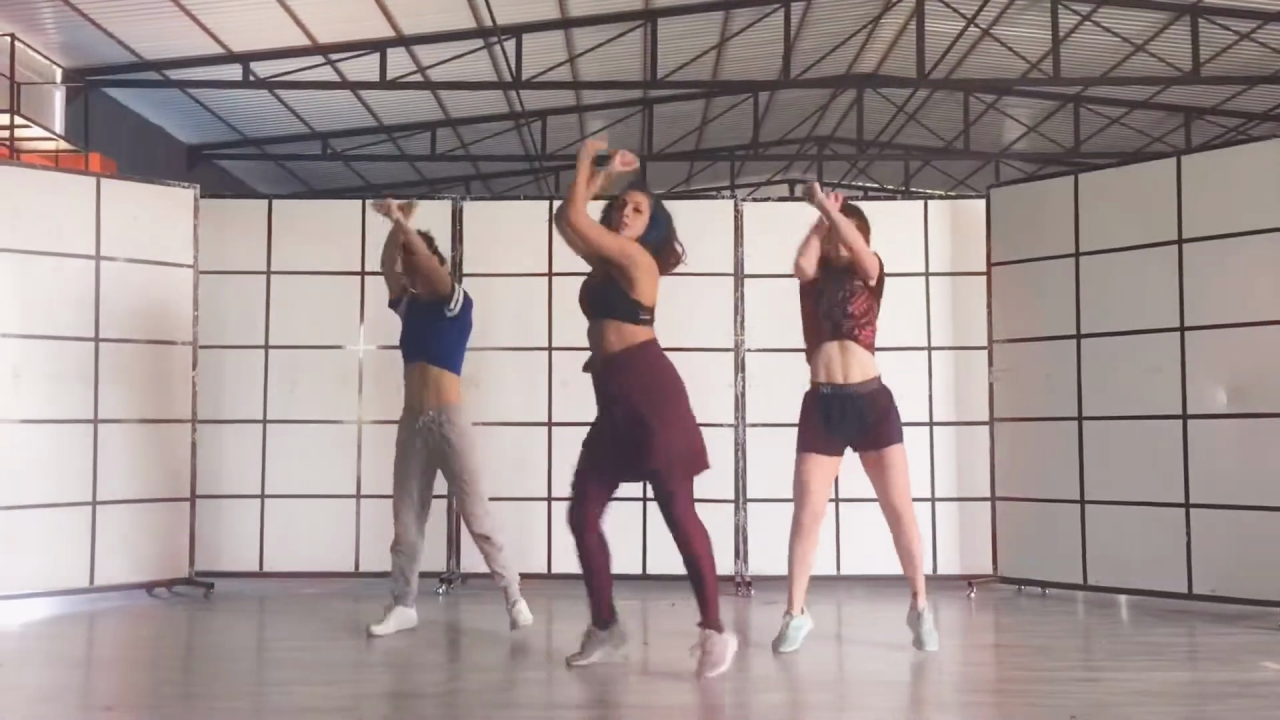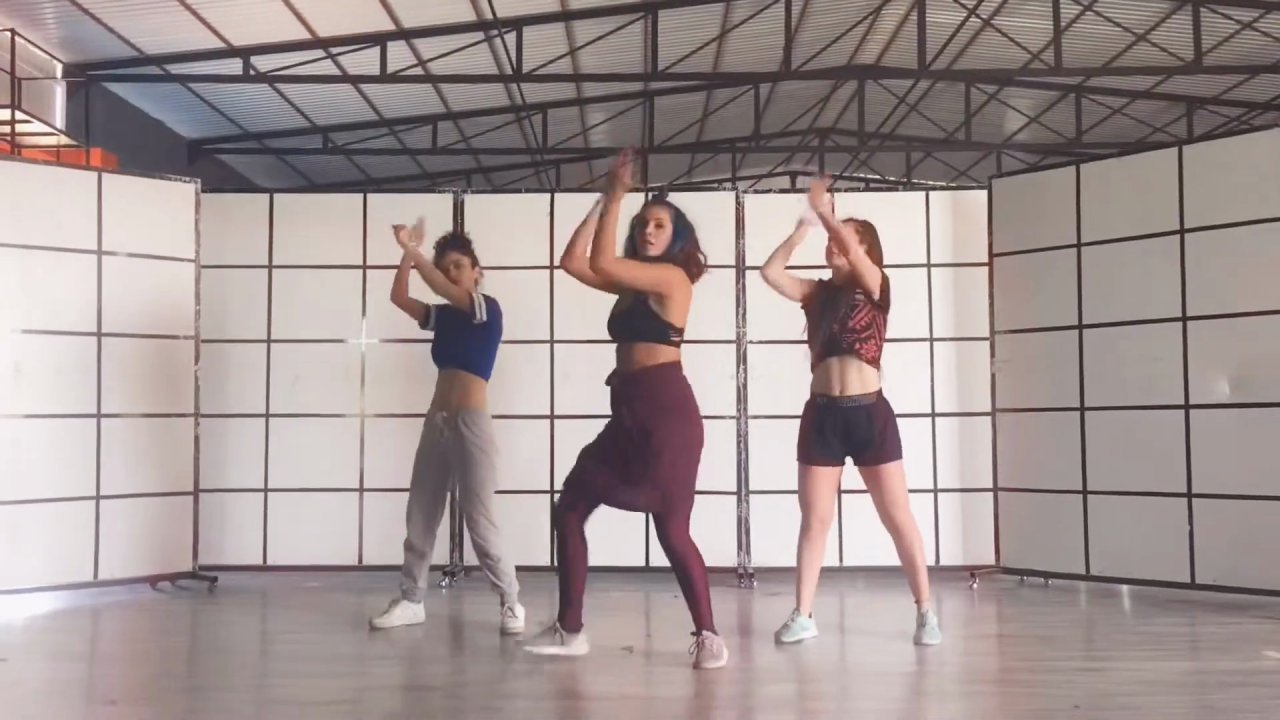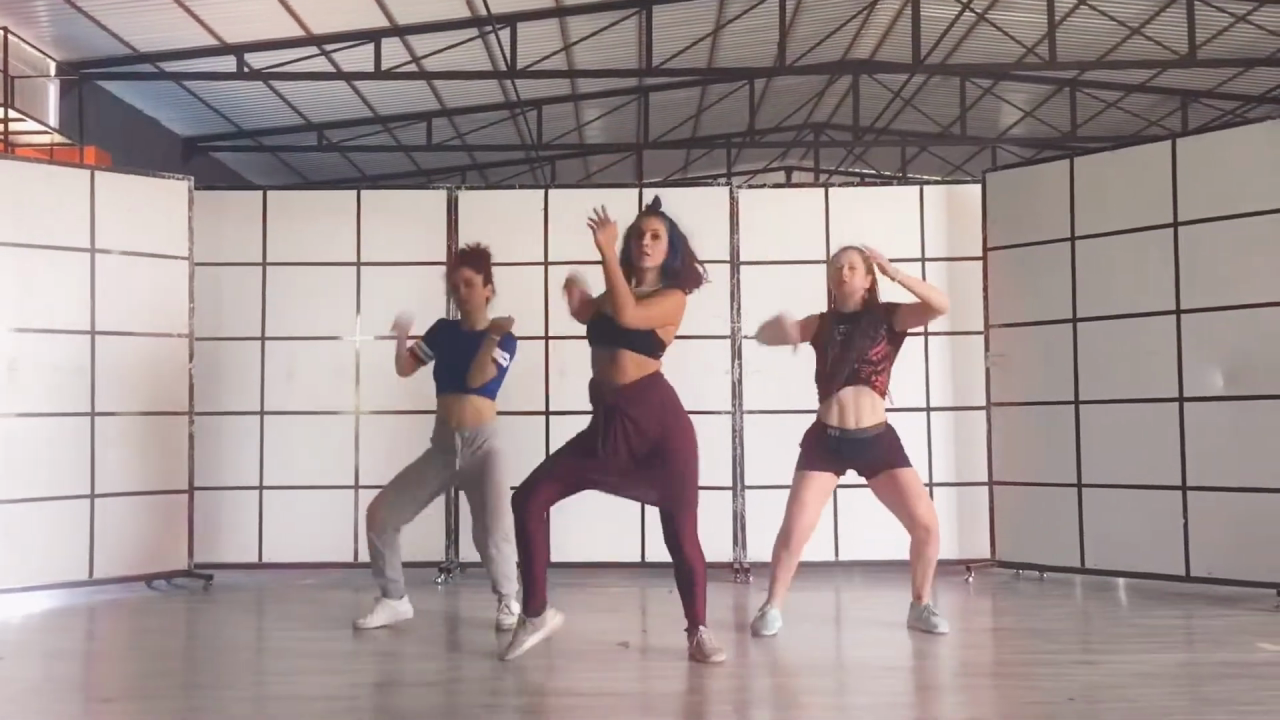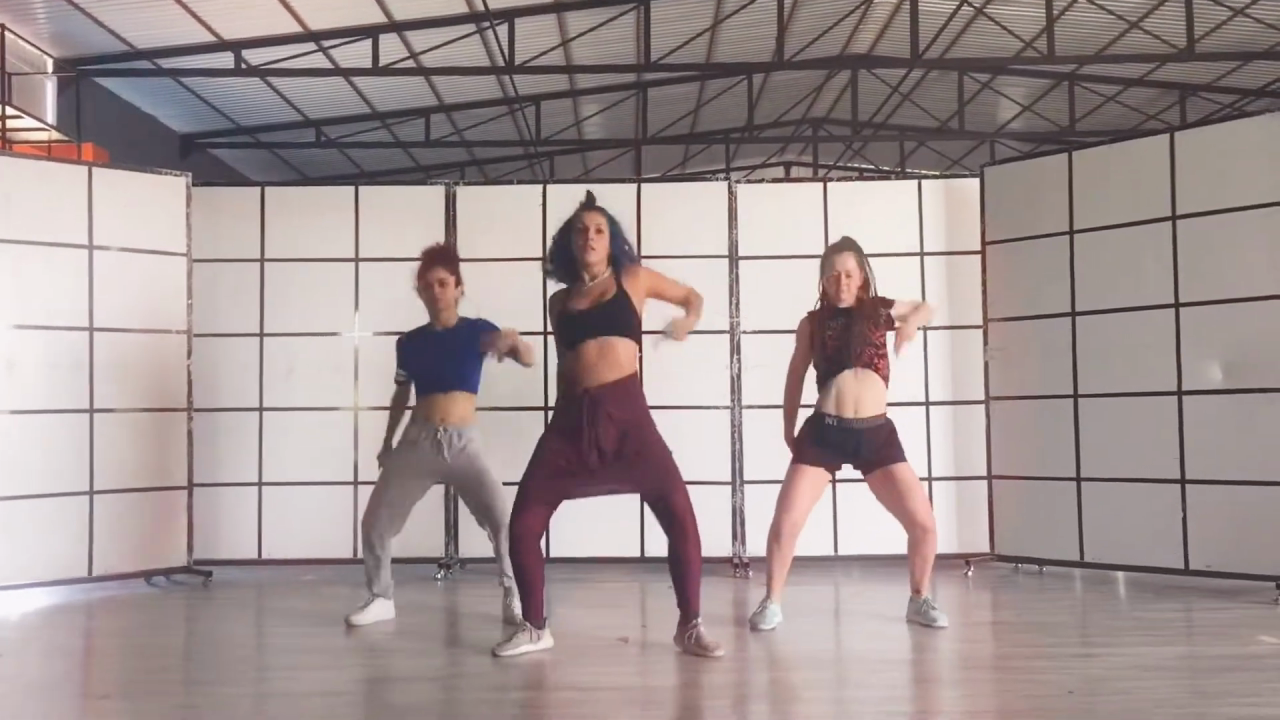
dt=0.5s
person 1, frame 1
left shoulder: (636, 259)
right shoulder: (607, 263)
left elbow: (573, 217)
right elbow: (567, 222)
left wrist: (587, 161)
right wrist: (602, 173)
left hip: (650, 386)
right hip: (615, 397)
left knee: (677, 509)
right knee: (581, 515)
left ankle: (714, 631)
right ankle: (604, 628)
person 1, frame 2
left shoulder: (672, 276)
right shoulder: (629, 281)
left elbow: (601, 260)
right elbow: (571, 261)
left wrist: (615, 197)
right wrist: (604, 202)
left hip: (667, 409)
right hip: (627, 412)
left knee: (672, 531)
right knee: (569, 511)
left ankle: (708, 634)
right ankle: (569, 629)
person 1, frame 3
left shoulder: (672, 298)
right shoulder: (618, 290)
left elbow: (627, 316)
right elbow: (587, 315)
left wrist: (609, 253)
right wrist: (575, 294)
left hip: (657, 419)
right hip: (608, 422)
left knee: (681, 531)
right knee: (528, 501)
left ankle: (698, 631)
right ankle: (537, 613)
person 1, frame 4
left shoulder: (633, 277)
right shoulder: (559, 300)
left elbow: (692, 297)
left wrist: (686, 319)
left hip: (627, 417)
right hip: (570, 420)
left knee: (682, 523)
right knee: (522, 527)
left ankle: (690, 625)
right ankle: (534, 626)
person 2, frame 1
left shoulder: (869, 269)
right shoulder: (816, 272)
left elbow: (856, 248)
right elbow: (803, 261)
left wrist: (830, 208)
right wrist: (823, 213)
left hip: (870, 401)
right hip: (822, 404)
left knee: (900, 510)
right knee: (807, 513)
left ankle: (920, 607)
right ankle: (796, 613)
person 2, frame 2
left shoulder: (873, 285)
right shoulder: (818, 292)
left elbow: (857, 258)
right elbow: (769, 274)
left wrist: (823, 209)
right wrist: (800, 232)
left hip: (869, 413)
right hip: (822, 414)
left knee: (899, 518)
right knee: (815, 519)
left ankle: (925, 610)
right ankle: (803, 614)
person 2, frame 3
left shoulder: (889, 318)
right shoulder: (821, 323)
left elbow: (941, 306)
right elbow: (765, 336)
left wrist: (895, 274)
right wrist: (783, 327)
left hip: (877, 439)
right hip: (826, 439)
left knee: (926, 524)
right knee: (794, 531)
left ankle: (920, 606)
right ankle: (772, 608)
person 2, frame 4
left shoulder: (879, 310)
right shoulder: (812, 323)
left elbow: (924, 308)
right elbow: (794, 379)
left wrist: (910, 323)
right wrist: (789, 433)
left hip: (877, 434)
right hip: (825, 433)
left knee: (923, 523)
right knee: (785, 523)
left ankle: (920, 600)
right ankle: (771, 602)
person 3, frame 1
left shoulder: (458, 304)
right shoulder: (408, 307)
left elbow: (432, 267)
right elbow: (388, 268)
left wrist: (404, 225)
right wrist: (397, 226)
left hip: (448, 421)
right hip: (412, 423)
left knee: (476, 515)
right knee: (407, 520)
left ankle: (514, 597)
right ankle: (403, 607)
person 3, frame 2
left shoulder: (487, 309)
right shoulder: (442, 316)
left elbow: (446, 290)
right elbow: (399, 297)
left wrist: (412, 250)
right wrist: (409, 253)
left hip: (470, 424)
right hip: (435, 423)
left knee: (479, 519)
right knee: (420, 516)
left ankle: (511, 602)
right ankle: (411, 601)
person 3, frame 3
left shoulder: (504, 339)
right shoulder: (441, 332)
left elbow: (476, 379)
right elbow: (405, 369)
left wrist: (493, 335)
right wrist: (402, 339)
left hip: (481, 447)
right hip: (441, 446)
left knee: (495, 531)
right knee: (381, 513)
left ankle: (507, 602)
right ankle: (393, 599)
person 3, frame 4
left shoulder: (478, 331)
right shoulder: (410, 342)
left elbow: (528, 359)
left wrist: (511, 341)
right wrist: (388, 442)
left hip: (463, 444)
right hip: (416, 442)
left knee: (503, 520)
right knee: (376, 522)
left ankle: (514, 597)
right ankle: (380, 598)
